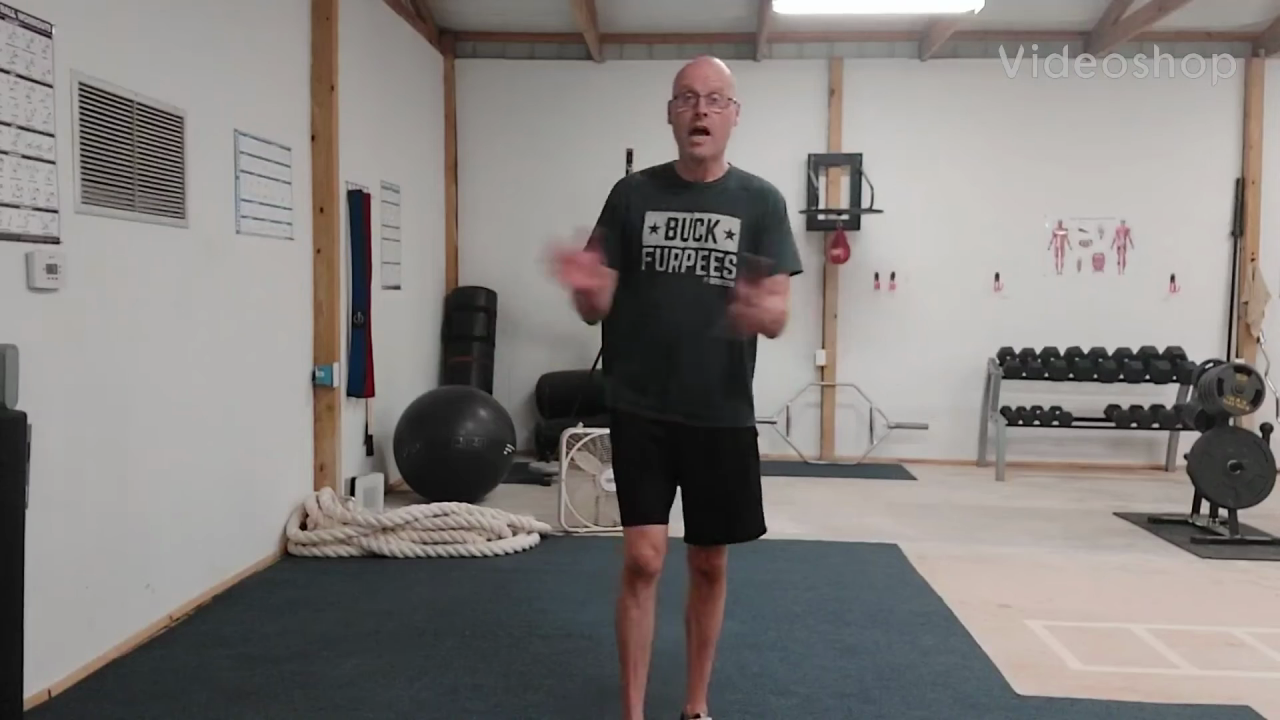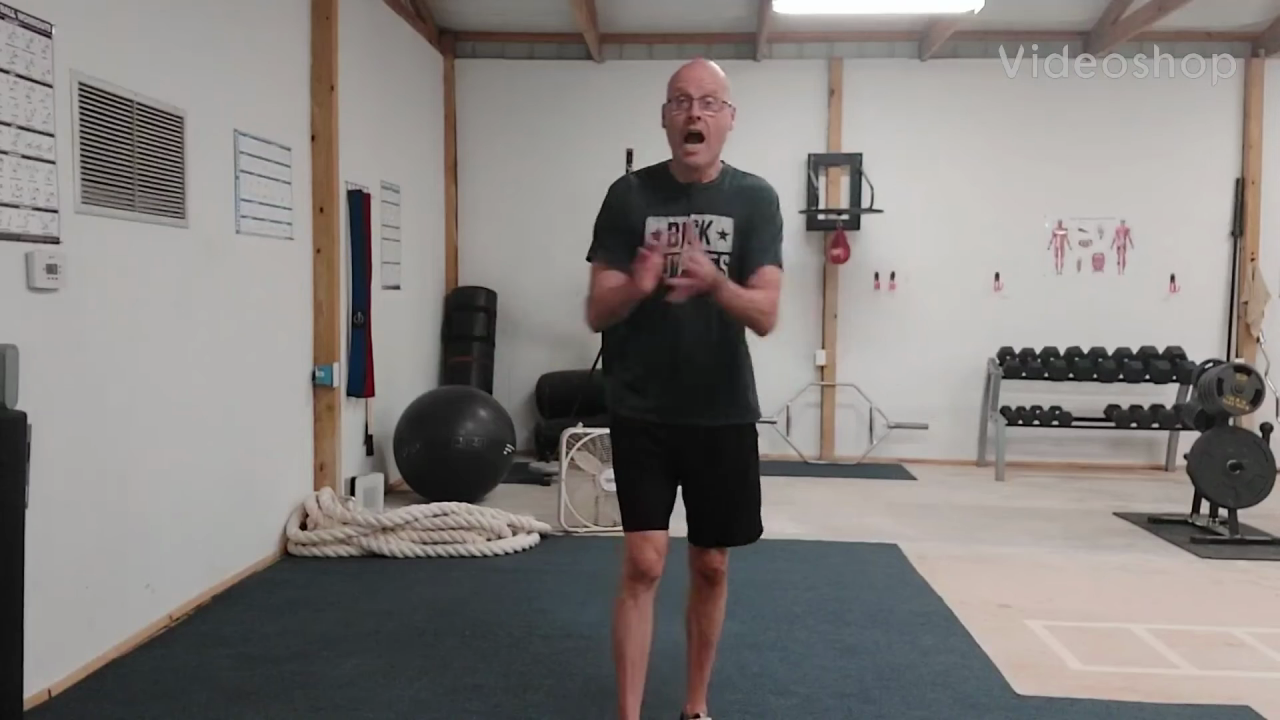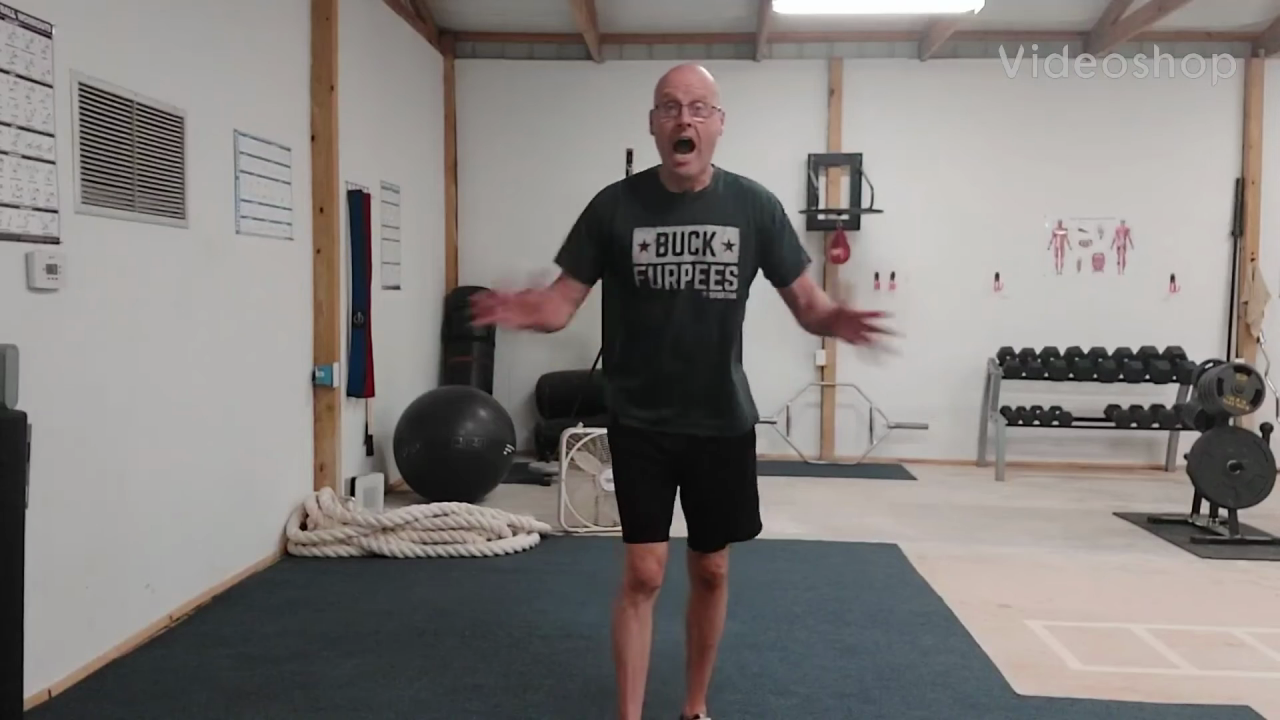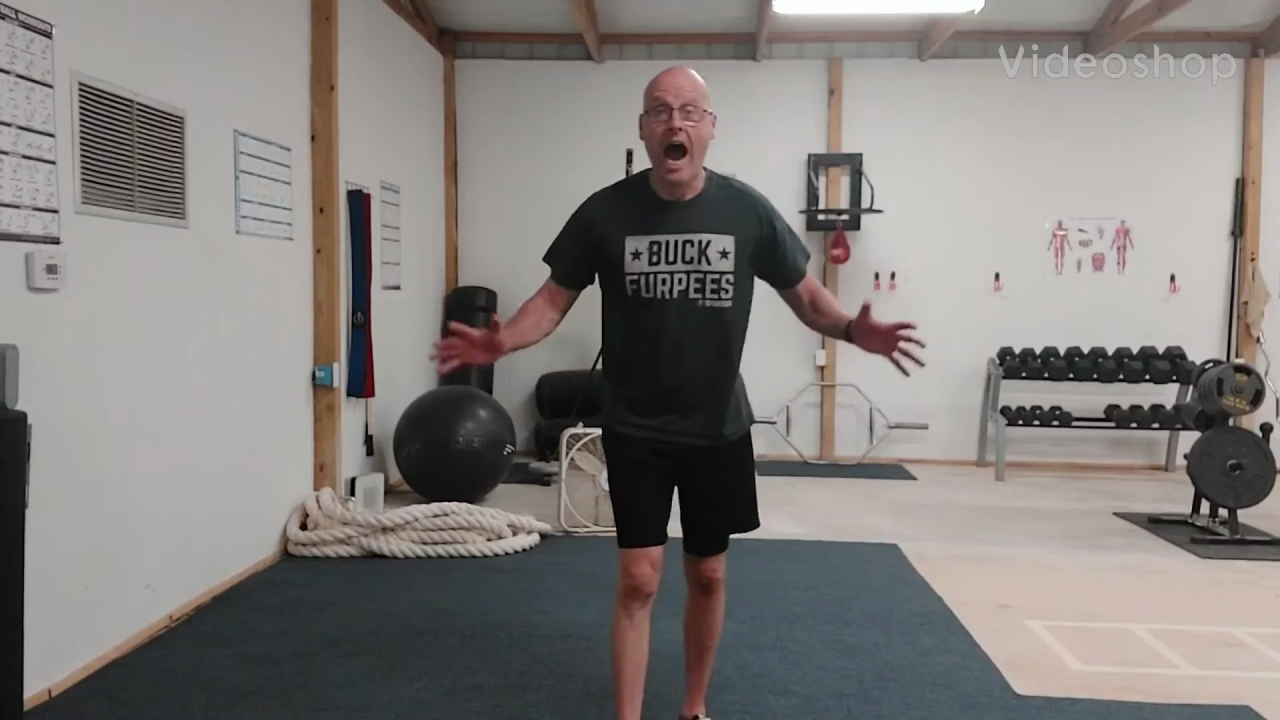
dt=0.1s
person 1, frame 1
left shoulder: (760, 201)
right shoulder: (633, 194)
left elbow: (775, 314)
right elbow: (596, 307)
left wrist: (757, 307)
right wrist: (584, 285)
left hip: (722, 416)
right hip: (641, 411)
left knee: (710, 564)
right knee: (642, 560)
person 1, frame 2
left shoulder: (755, 198)
right shoulder: (630, 195)
left elbow: (764, 310)
right elbow: (599, 312)
left wrist: (712, 281)
right wrist: (637, 283)
left hip: (723, 416)
right hip: (641, 414)
left knee: (710, 567)
right knee: (643, 563)
person 1, frame 3
left shoulder: (754, 206)
right shoulder: (616, 206)
left elbow: (803, 298)
right elbow: (564, 299)
left wrist: (836, 319)
right wrist: (522, 311)
left hip: (722, 424)
right hip: (639, 422)
left knee: (711, 570)
right knee: (643, 573)
person 1, frame 4
left shoulder: (747, 210)
right shoulder: (606, 212)
left elbow: (807, 294)
right elbow: (553, 298)
left wrist: (853, 329)
right wrist: (499, 340)
left hip: (718, 429)
right hip: (634, 429)
left knee: (707, 574)
right knee: (638, 579)
